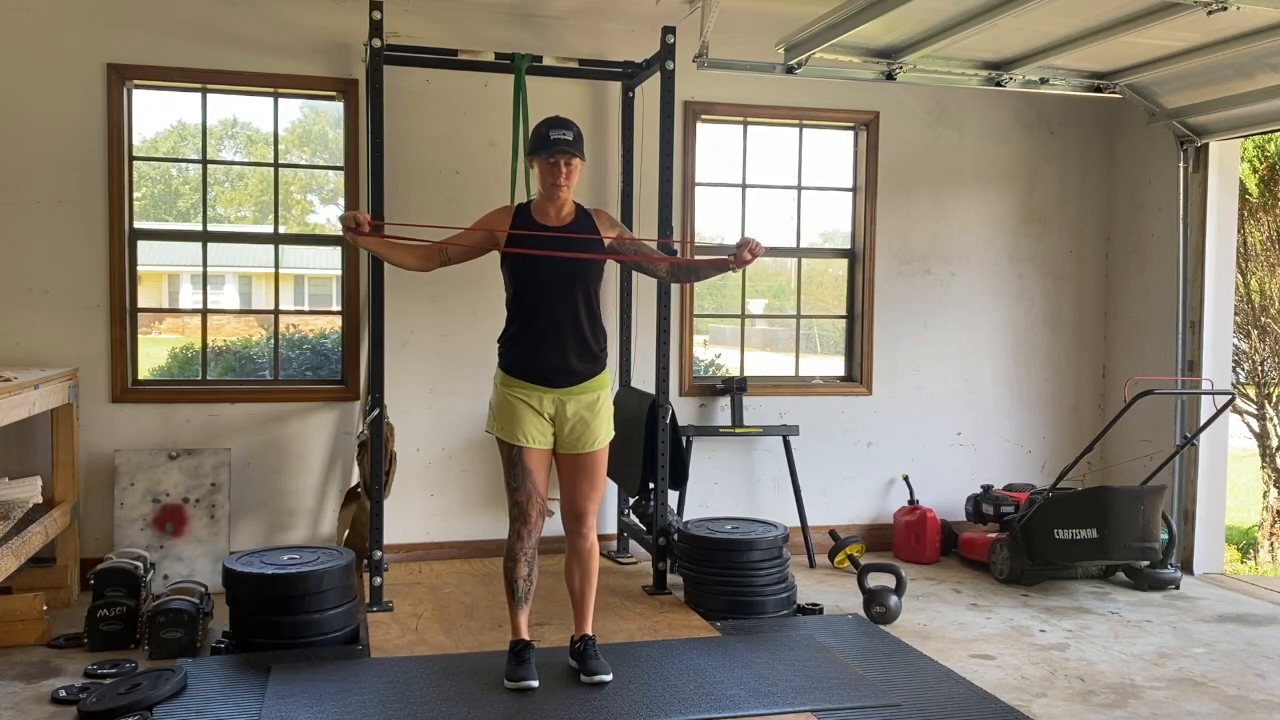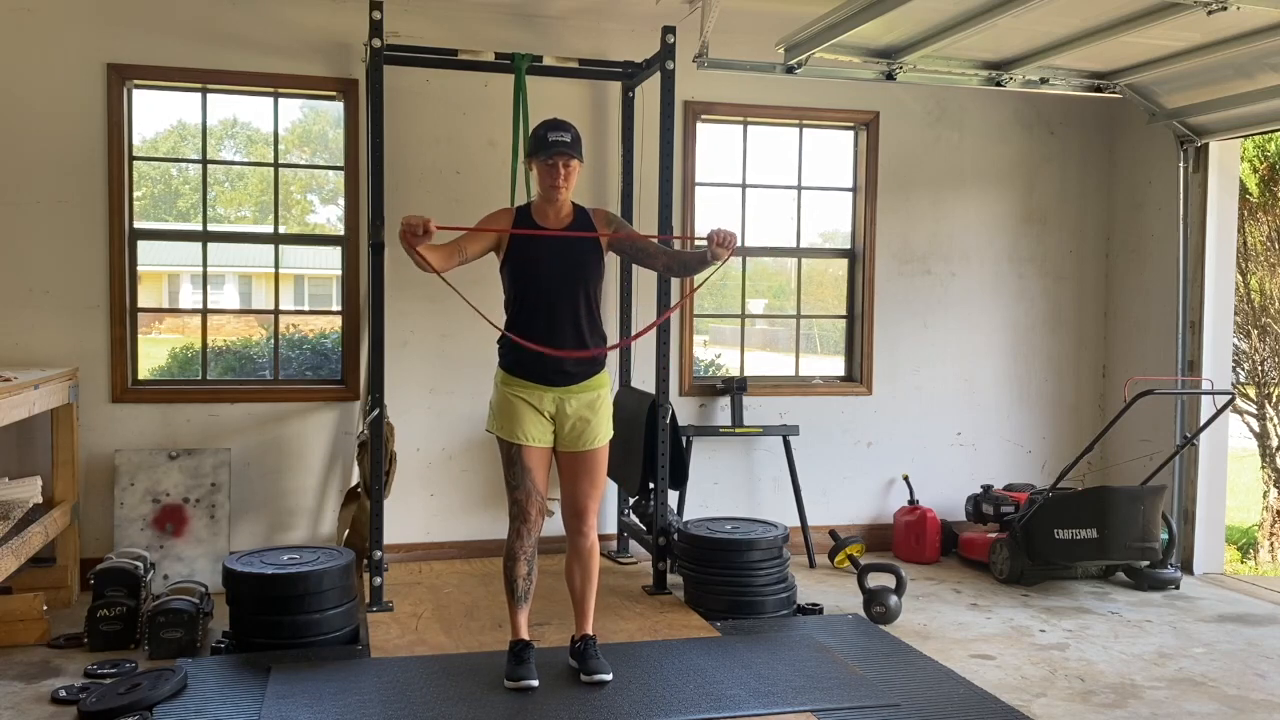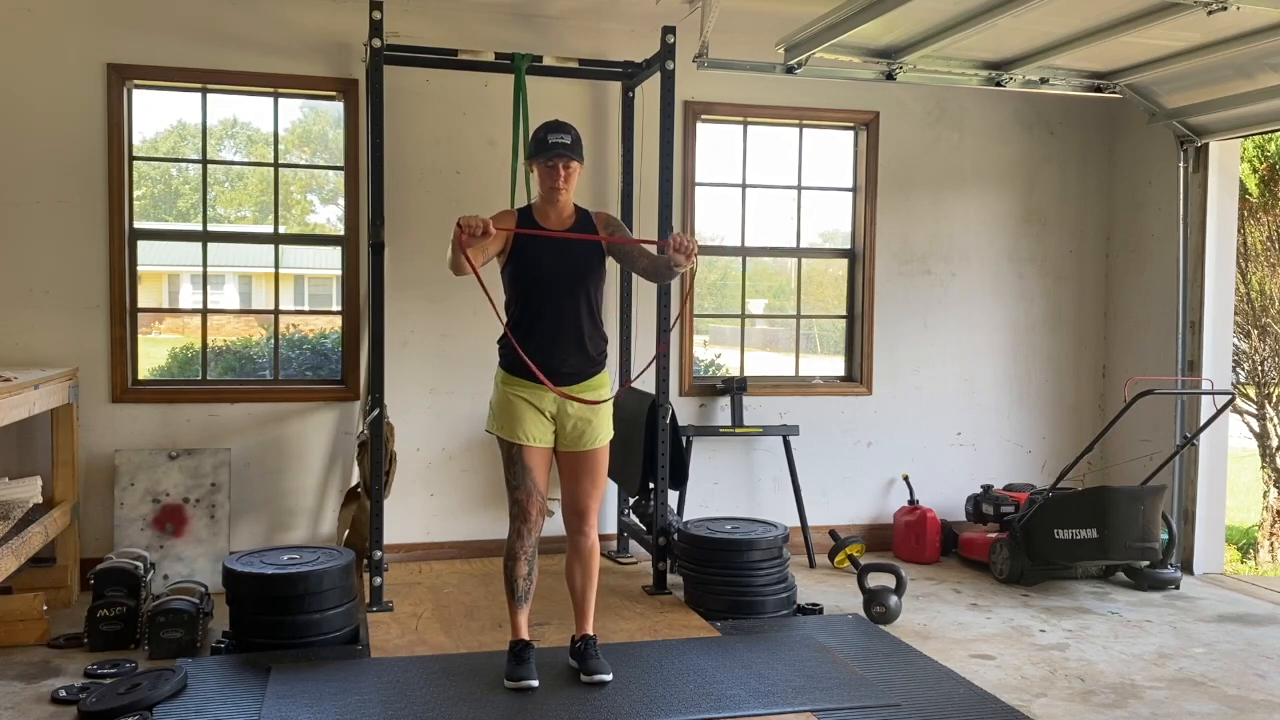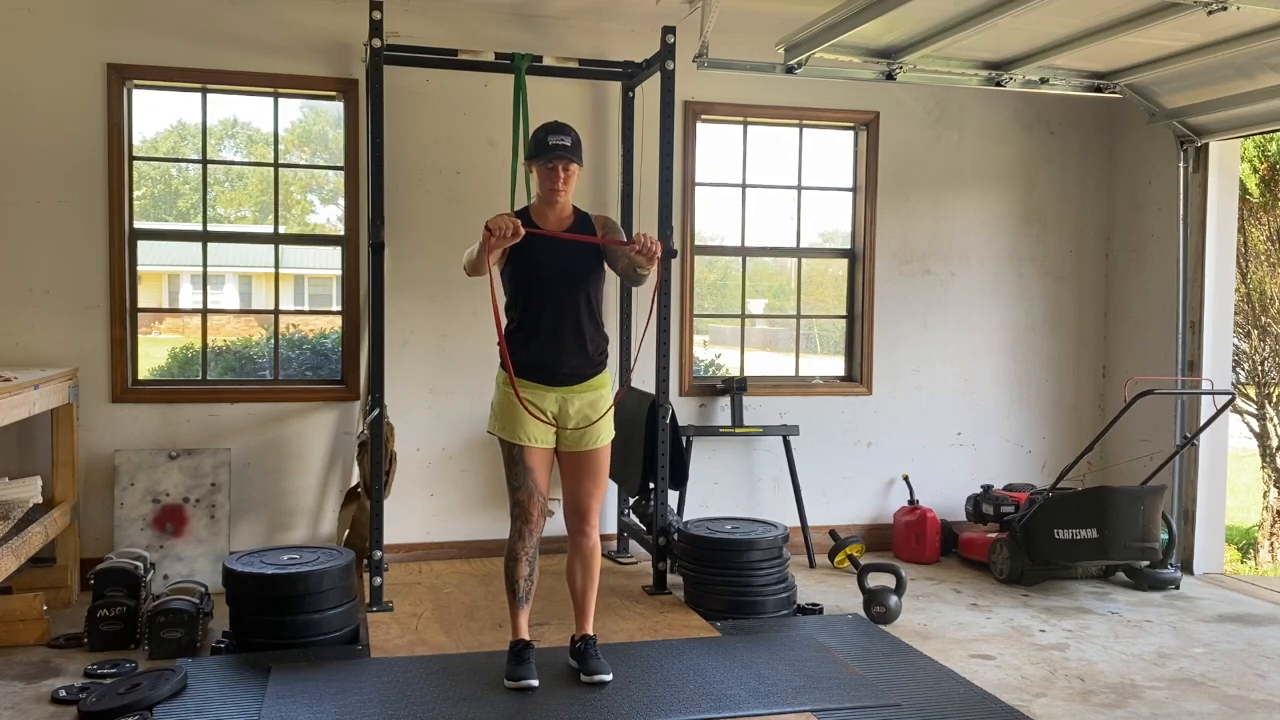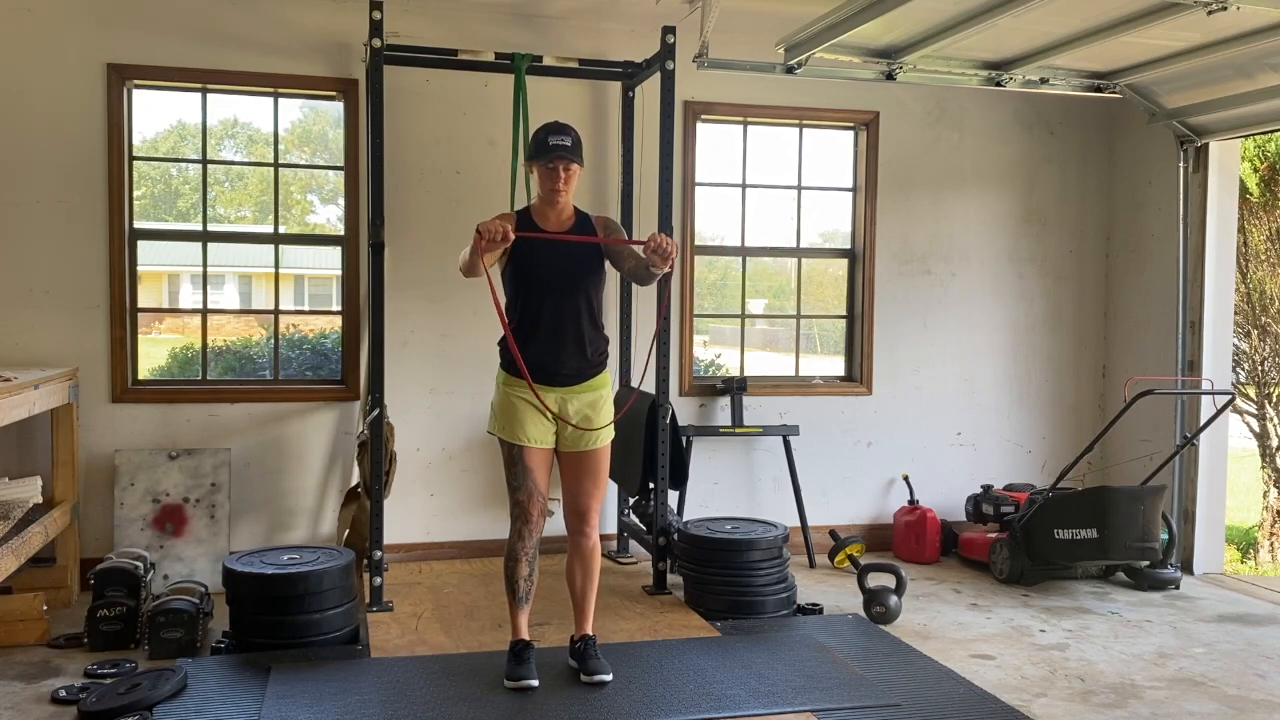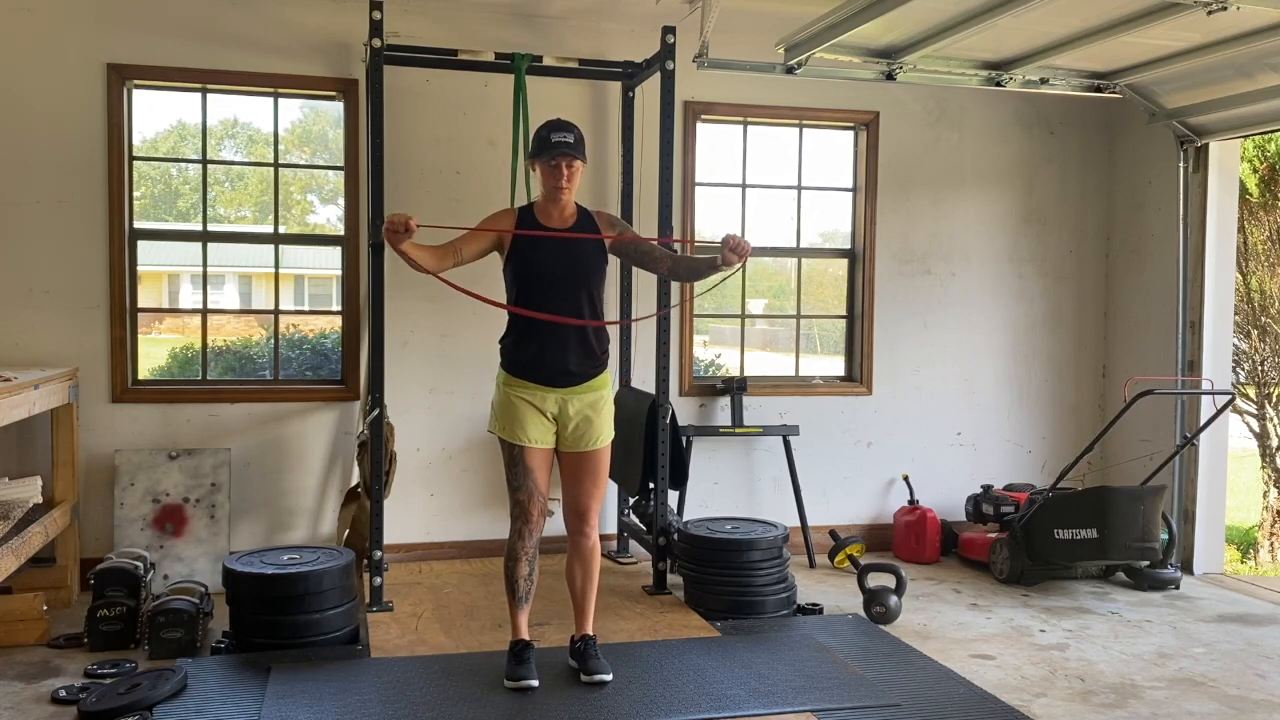
dt=0.4s
person 1, frame 1
left shoulder: (601, 225)
right shoulder: (505, 223)
left elbow: (667, 269)
right elbow: (430, 257)
left wrist: (728, 262)
right wrist: (365, 238)
left hip: (587, 391)
right hip: (522, 391)
left knee: (583, 523)
right knee: (525, 522)
left ankle: (584, 639)
right ankle: (520, 643)
person 1, frame 2
left shoulder: (601, 225)
right shoulder: (505, 224)
left elbow: (667, 261)
right elbow: (442, 258)
left wrist: (709, 254)
right wrist: (415, 243)
left hip: (587, 390)
right hip: (522, 390)
left knee: (584, 522)
right knee: (525, 520)
left ankle: (584, 637)
right ankle: (520, 642)
person 1, frame 3
left shoulder: (602, 226)
right shoulder: (509, 225)
left elbow: (651, 269)
right elbow: (461, 266)
left wrist: (675, 260)
right wrist: (463, 244)
left hip: (588, 391)
right hip: (524, 390)
left knee: (584, 522)
right knee: (526, 520)
left ankle: (584, 638)
right ankle: (519, 642)
person 1, frame 4
left shoulder: (600, 227)
right shoulder: (509, 225)
left elbow: (631, 272)
right elbow: (472, 265)
left wrist: (645, 261)
right wrist: (490, 245)
left hip: (590, 391)
right hip: (525, 390)
left knee: (586, 523)
right knee: (527, 520)
left ankle: (585, 638)
right ankle: (520, 642)
person 1, frame 5
left shoulder: (600, 229)
right shoulder: (508, 227)
left elbow: (638, 272)
right elbow: (470, 268)
left wrist: (659, 260)
right wrist: (479, 249)
left hip: (588, 391)
right hip: (525, 391)
left knee: (585, 523)
right knee: (526, 521)
left ankle: (584, 638)
right ankle: (520, 642)
person 1, frame 6
left shoulder: (603, 227)
right shoulder: (509, 224)
left elbow: (669, 265)
right elbow: (442, 258)
left wrist: (719, 259)
right wrist: (402, 242)
left hip: (589, 391)
right hip: (525, 391)
left knee: (585, 523)
right knee: (527, 520)
left ankle: (584, 638)
right ankle: (520, 642)
